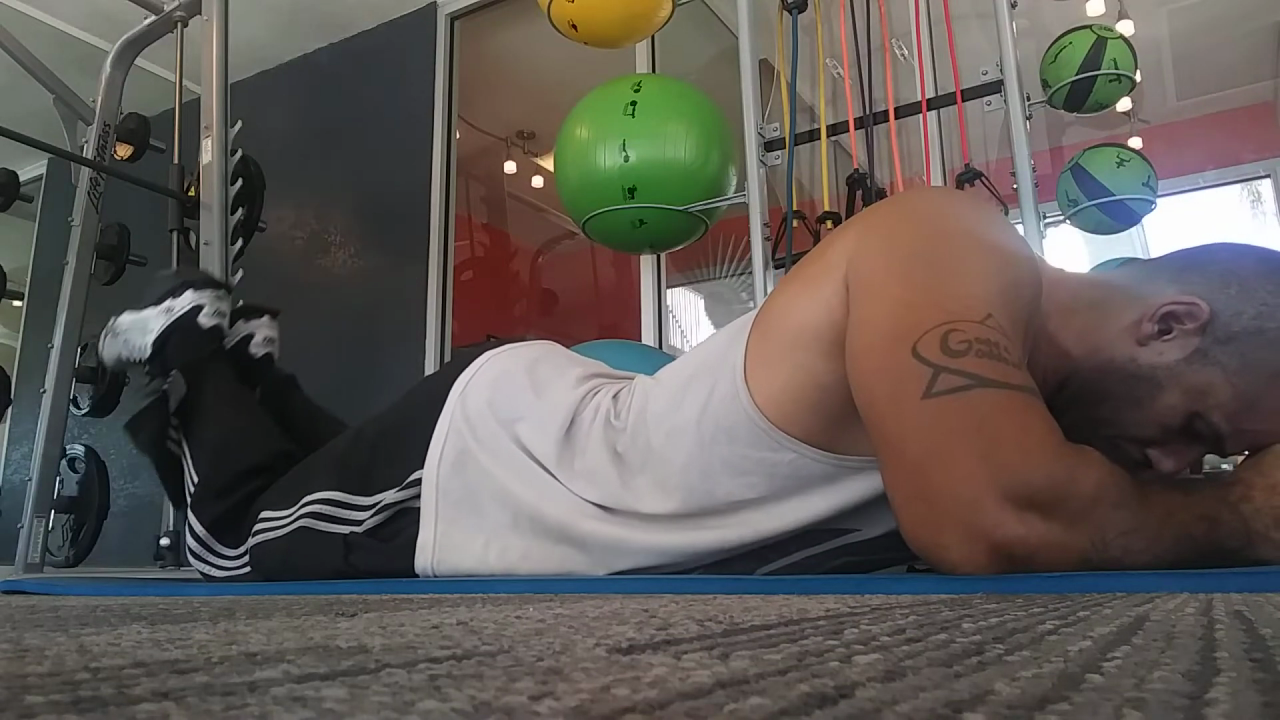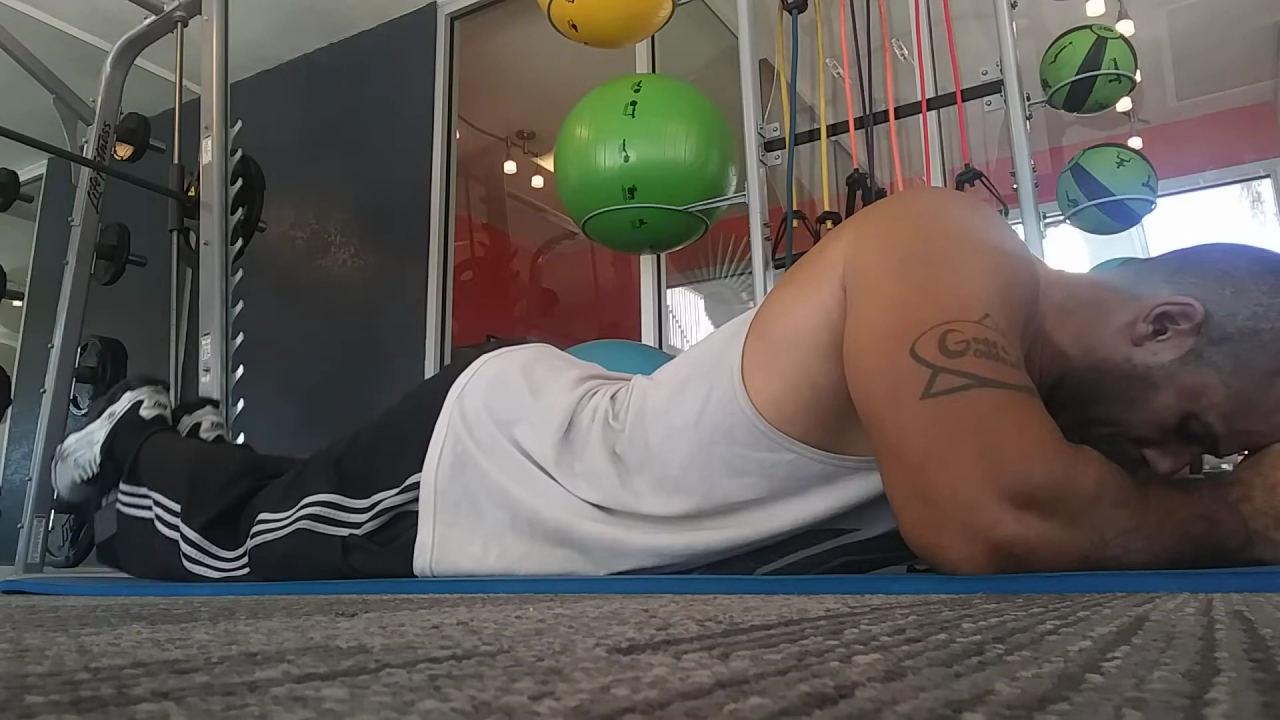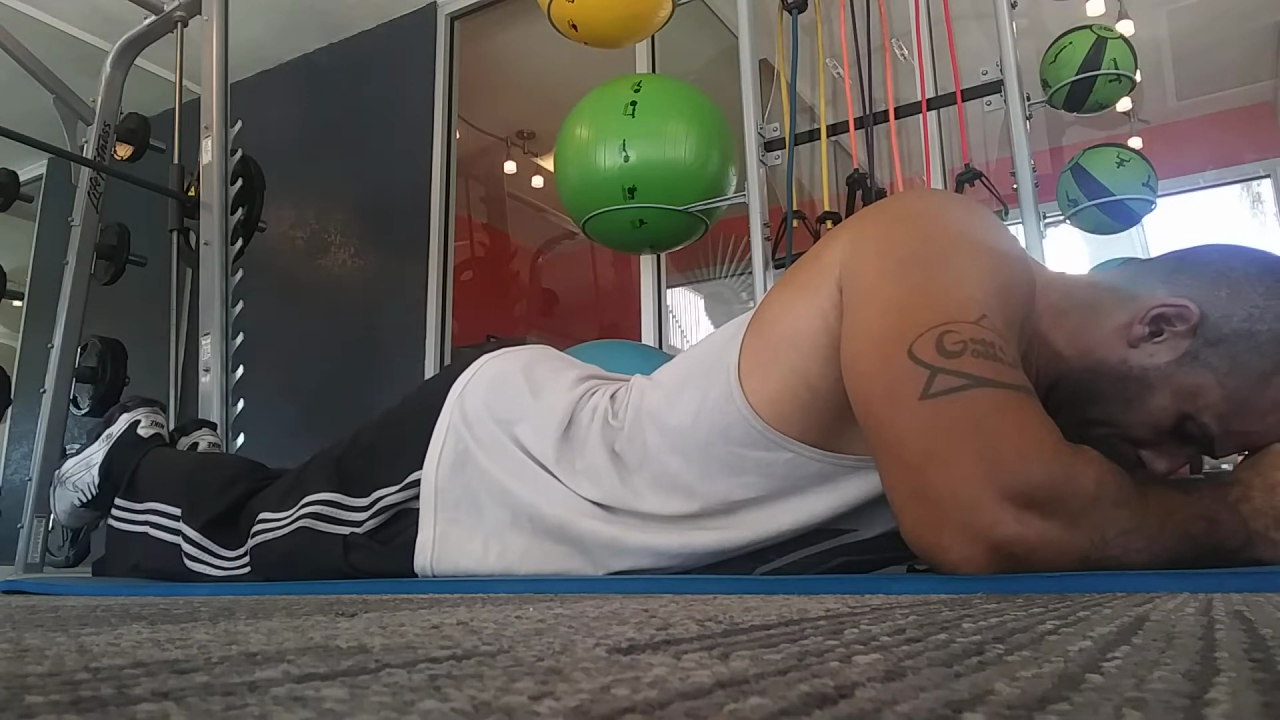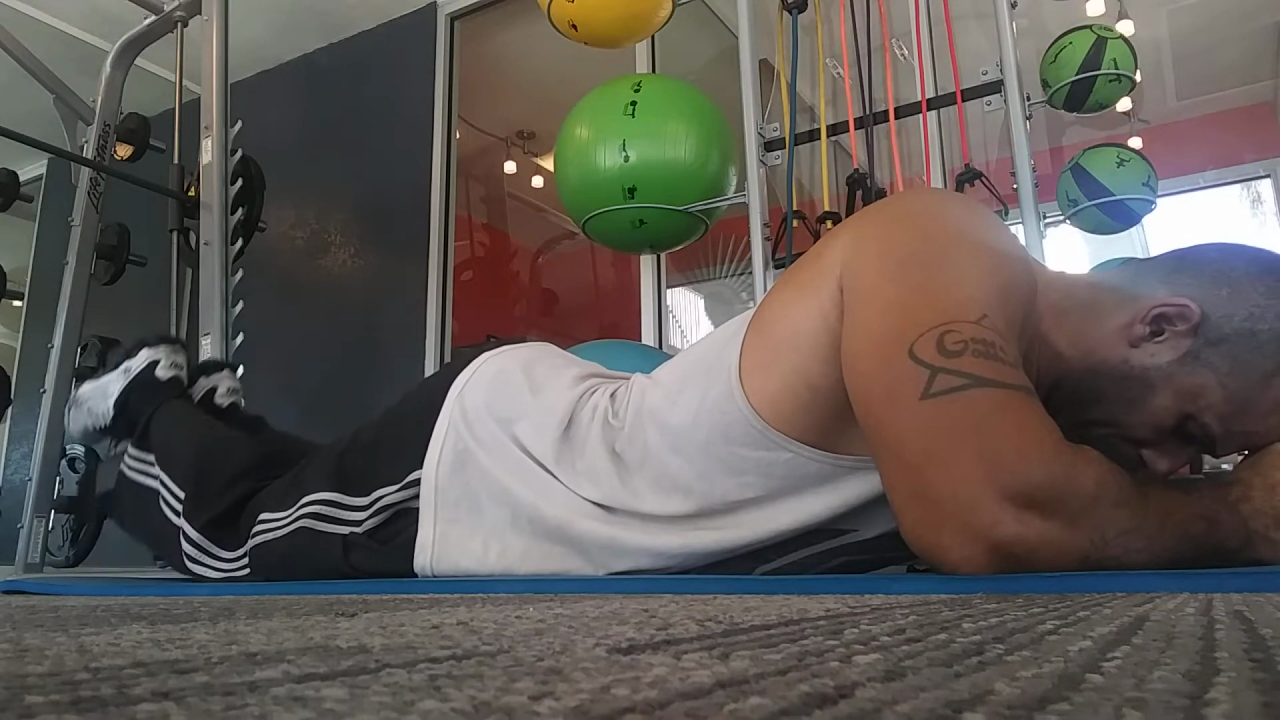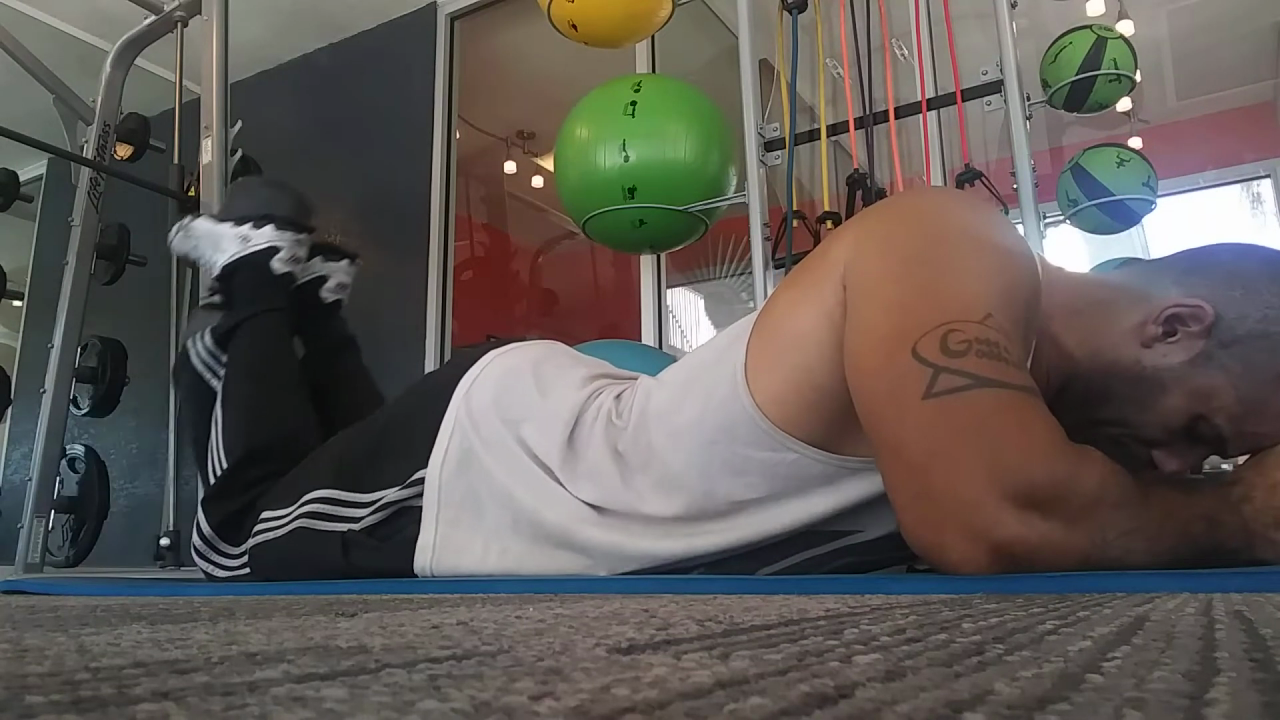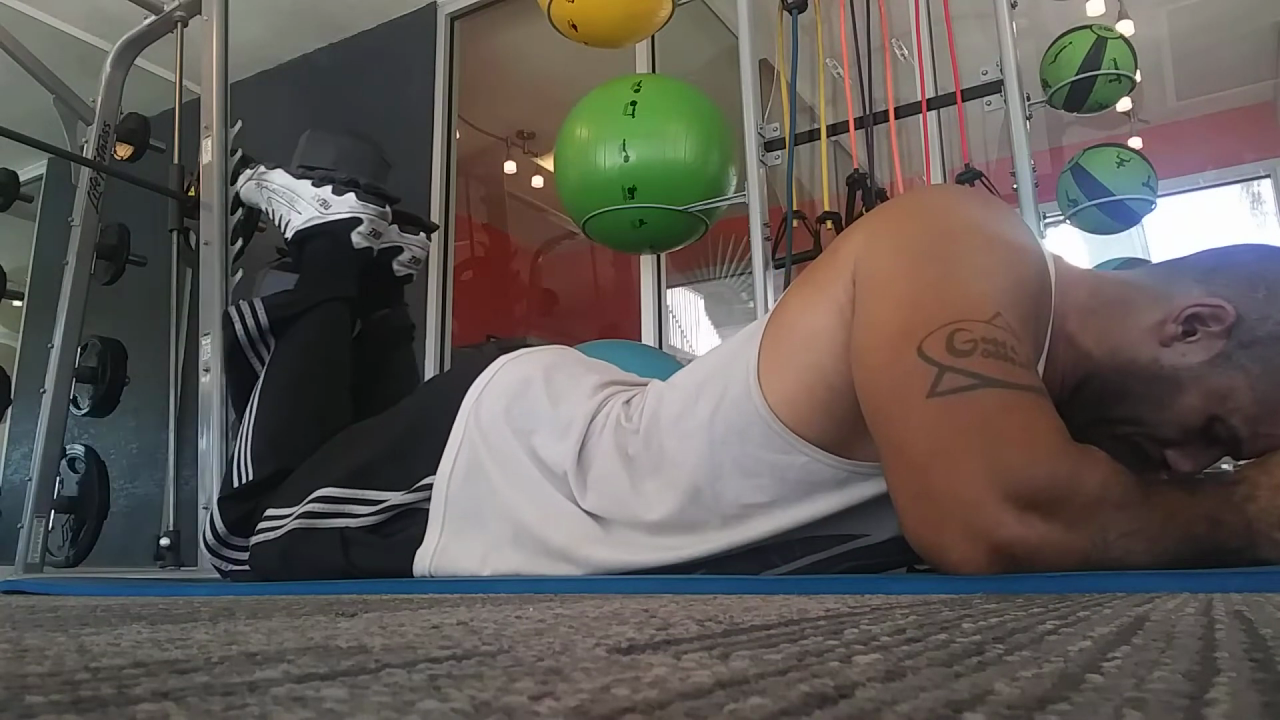
dt=0.5s
person 1, frame 1
left shoulder: (1014, 372)
right shoulder: (949, 249)
right elbow: (993, 521)
left hip: (553, 432)
right hip: (465, 462)
right knee: (238, 541)
left ankle: (227, 359)
right ankle: (197, 354)
person 1, frame 2
left shoulder: (1009, 369)
right shoulder: (946, 249)
right elbow: (993, 519)
left hip: (542, 432)
right hip: (461, 465)
right knee: (231, 550)
left ankle: (178, 439)
right ankle: (145, 442)
person 1, frame 3
left shoulder: (1006, 368)
right shoulder: (942, 251)
right elbow: (991, 520)
left hip: (550, 434)
right hip: (465, 464)
right knee: (233, 552)
left ankle: (170, 459)
right ankle: (140, 463)
person 1, frame 4
left shoulder: (1009, 366)
right shoulder: (943, 250)
right elbow: (993, 520)
left hip: (545, 428)
right hip: (464, 461)
right knee: (231, 538)
left ankle: (198, 406)
right ankle: (160, 404)
person 1, frame 5
left shoulder: (1026, 377)
right shoulder: (952, 250)
right elbow: (995, 520)
left hip: (566, 421)
right hip: (470, 457)
right knee: (241, 538)
left ankle: (301, 299)
right ankle: (267, 277)
person 1, frame 6
left shoulder: (1047, 372)
right shoulder: (962, 247)
right elbow: (998, 520)
left hip: (575, 426)
right hip: (487, 453)
right knee: (255, 532)
left ankle: (366, 273)
right ankle: (339, 260)
